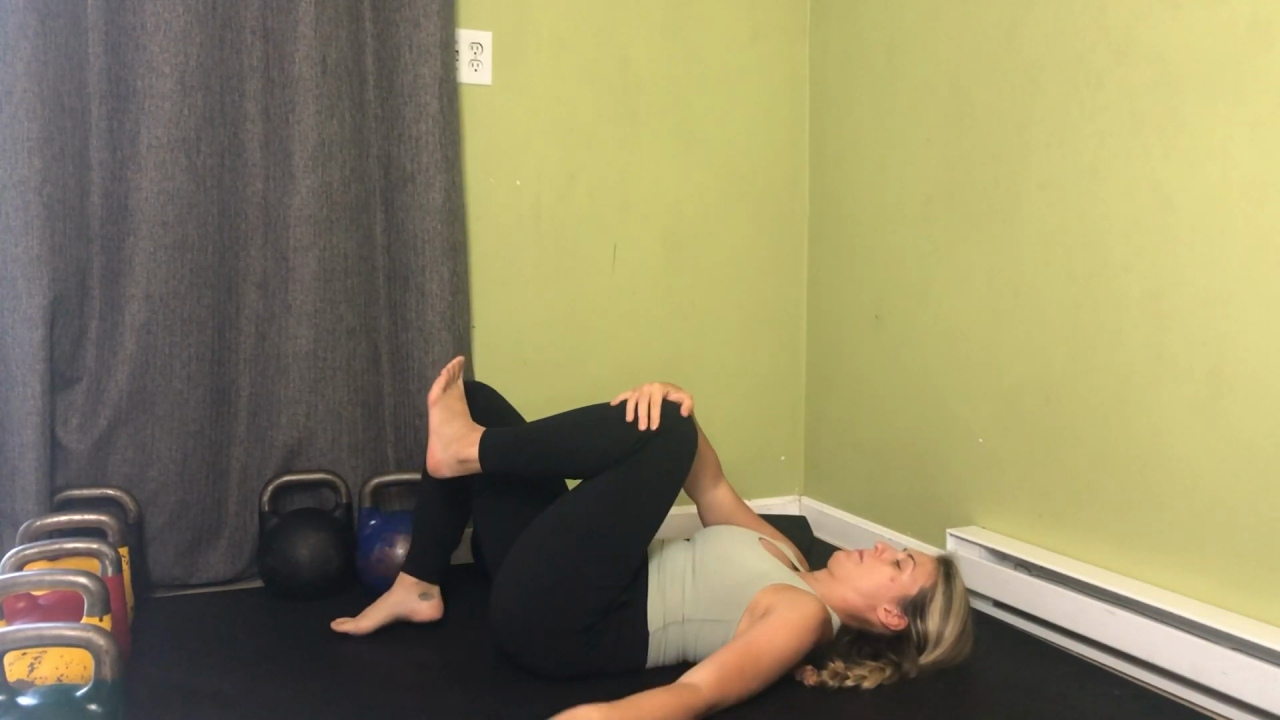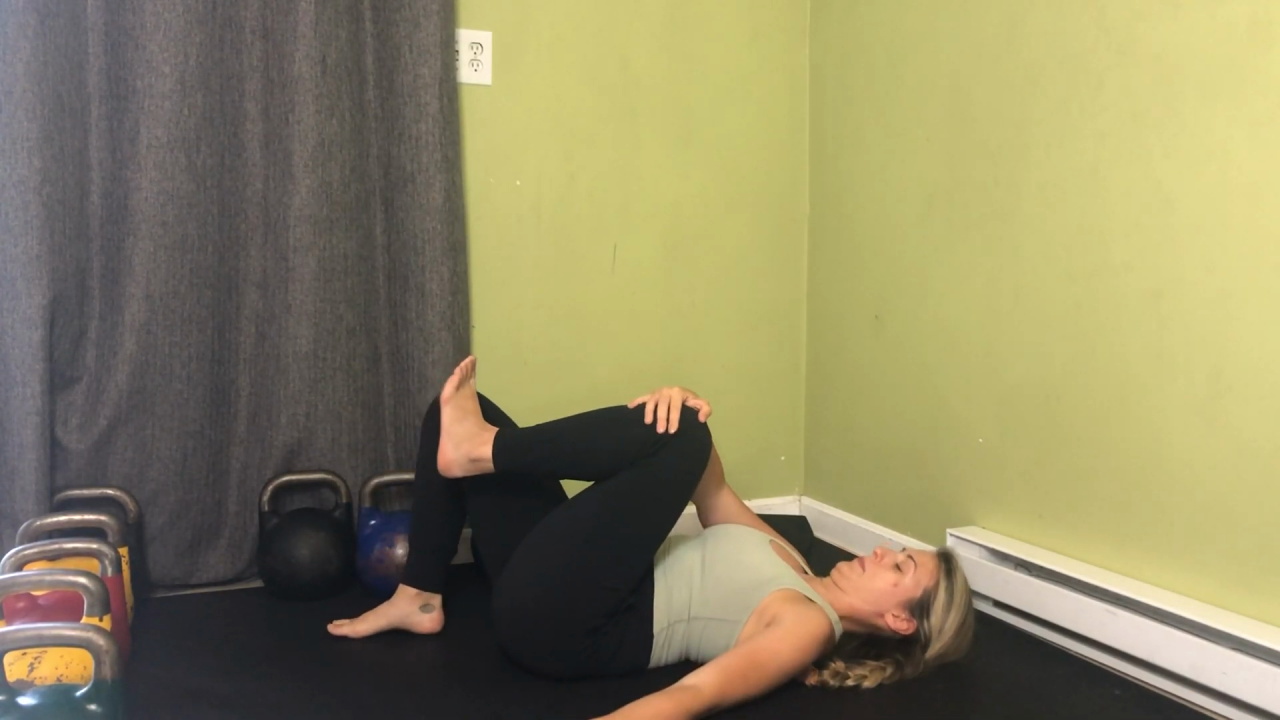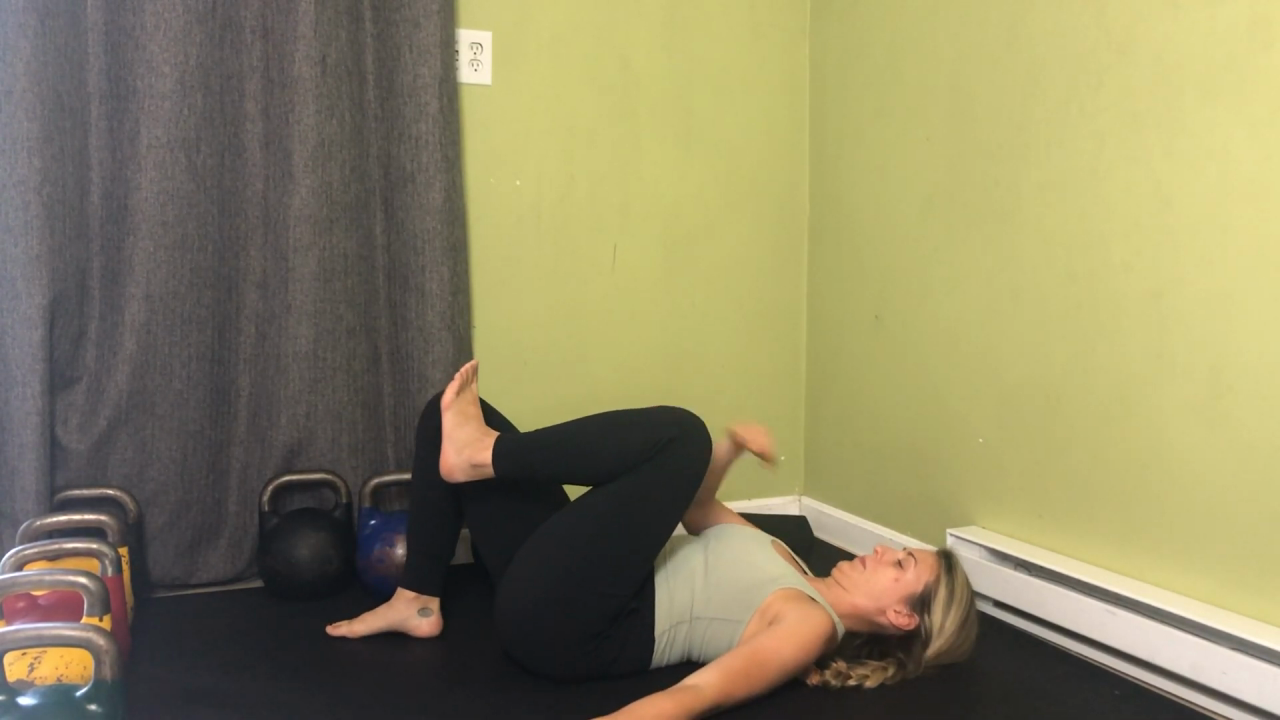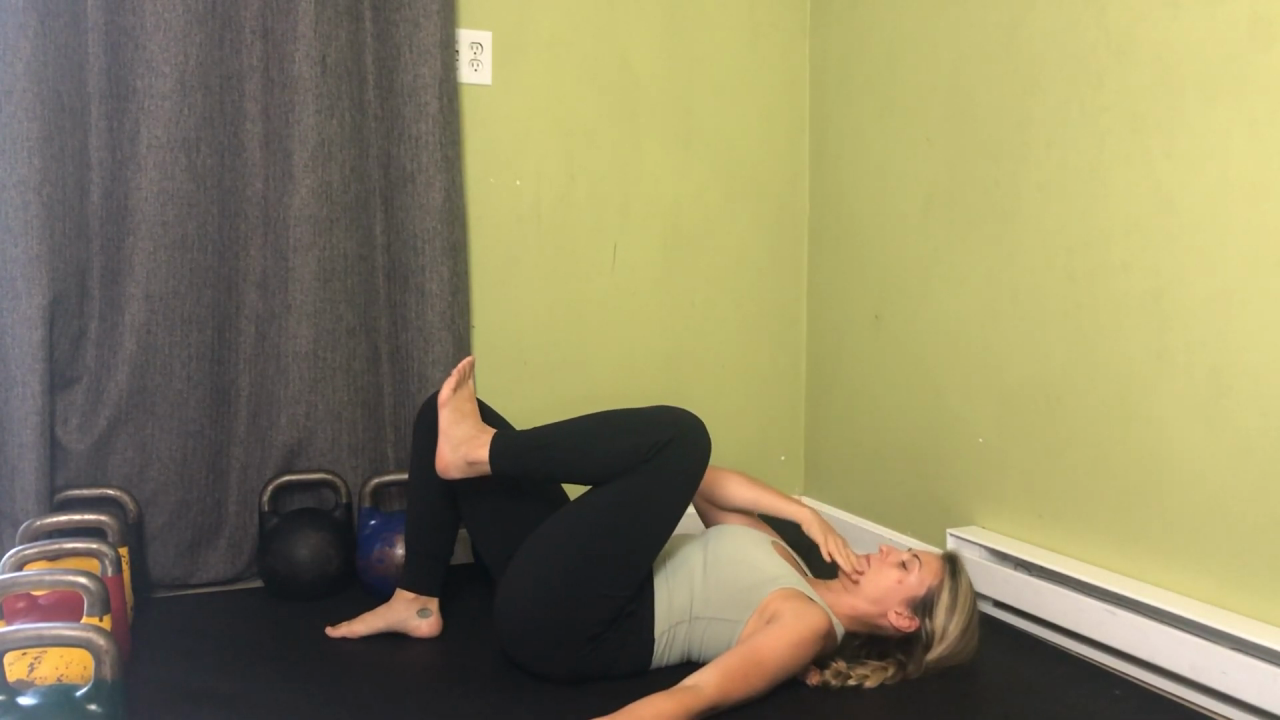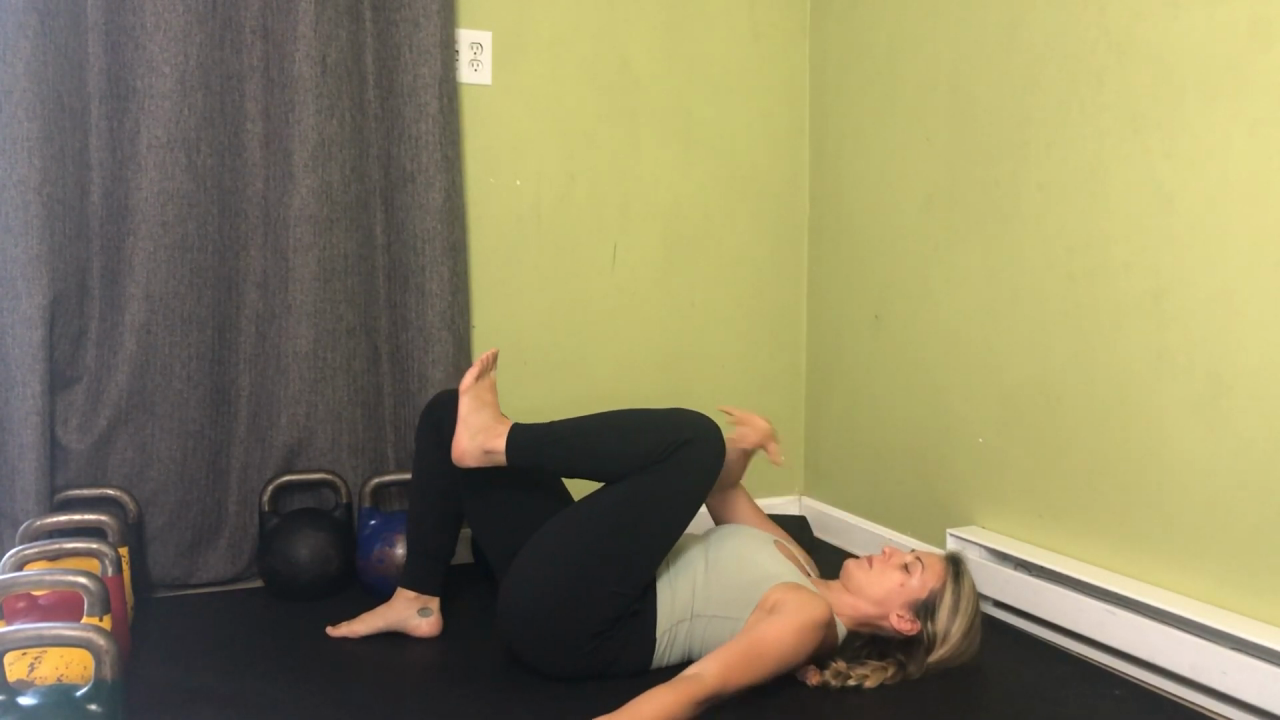
dt=0.3s
person 1, frame 1
left shoulder: (802, 617)
right shoulder: (785, 558)
right elbow: (709, 487)
right wrist: (673, 402)
left hip: (553, 619)
right hip: (553, 583)
left knee: (665, 435)
right knee: (472, 398)
left ankle: (467, 451)
right ankle: (418, 588)
person 1, frame 2
left shoulder: (808, 626)
right shoulder: (788, 563)
right elbow: (710, 490)
right wrist: (685, 405)
left hip: (558, 619)
right hip: (556, 585)
left knee: (677, 437)
right knee: (453, 413)
left ankle: (481, 449)
right ankle: (419, 599)
person 1, frame 3
left shoulder: (810, 626)
right shoulder: (788, 568)
right elbow: (690, 506)
right wrist: (730, 447)
left hip: (559, 621)
right hip: (553, 584)
left knee: (680, 434)
right knee: (448, 414)
left ankle: (482, 455)
right ankle: (417, 602)
person 1, frame 4
left shoulder: (808, 626)
right shoulder: (789, 568)
right elbow: (703, 489)
right wrist: (805, 515)
left hip: (560, 621)
right hip: (557, 580)
left knee: (678, 434)
right knee: (444, 413)
left ankle: (479, 453)
right ankle: (416, 602)
person 1, frame 5
left shoulder: (809, 618)
right shoulder: (798, 569)
right elbow: (720, 492)
right wrist: (744, 441)
left hip: (563, 618)
right hip: (560, 581)
left knee: (692, 443)
right knee: (449, 411)
left ankle: (494, 442)
right ankle: (417, 603)
